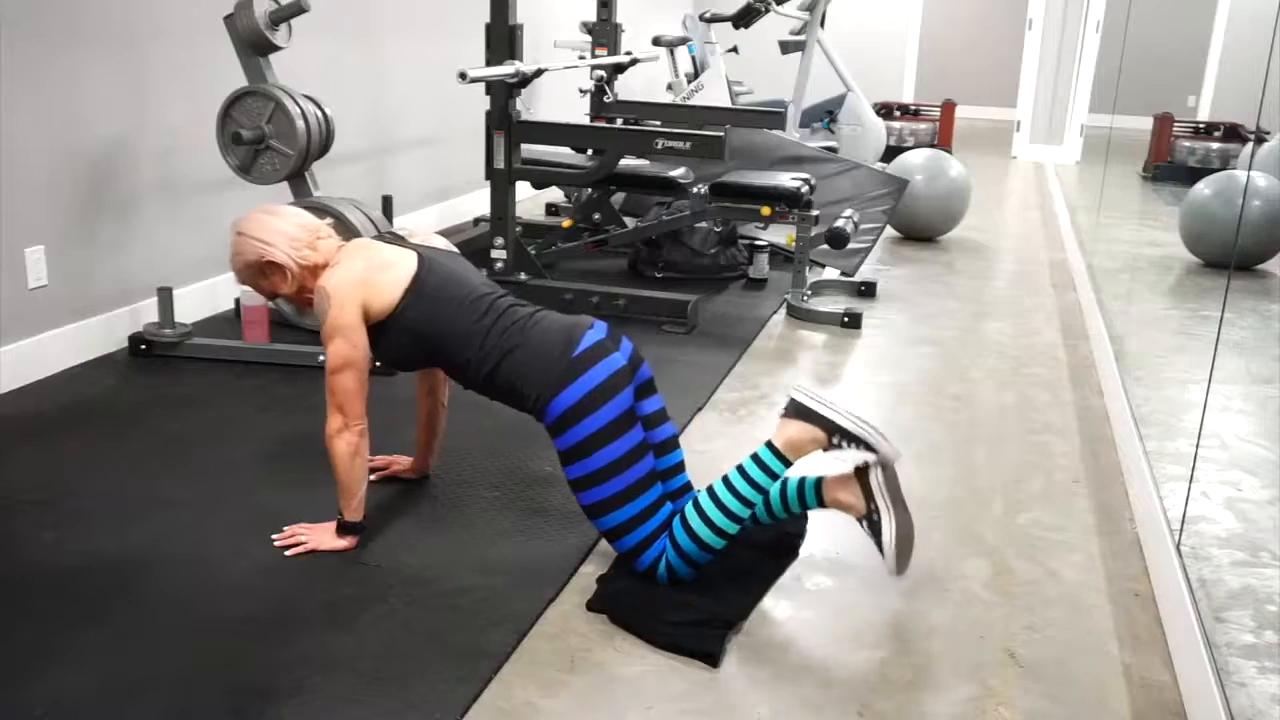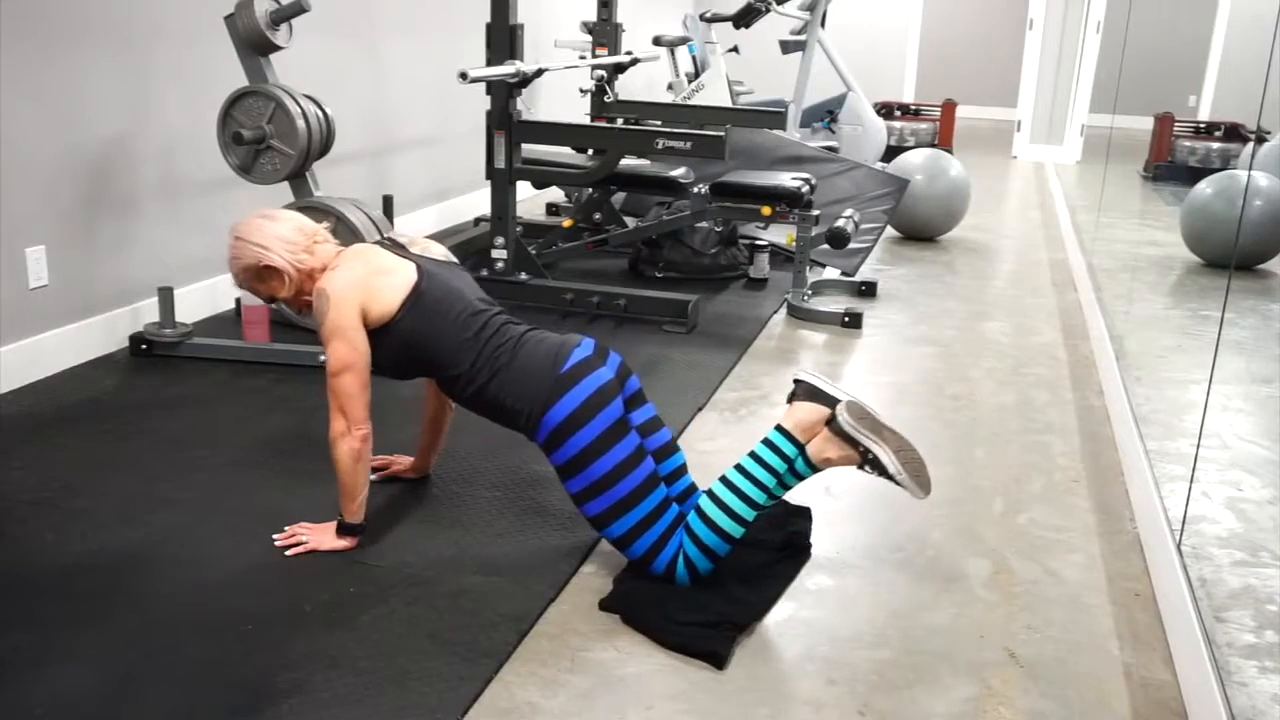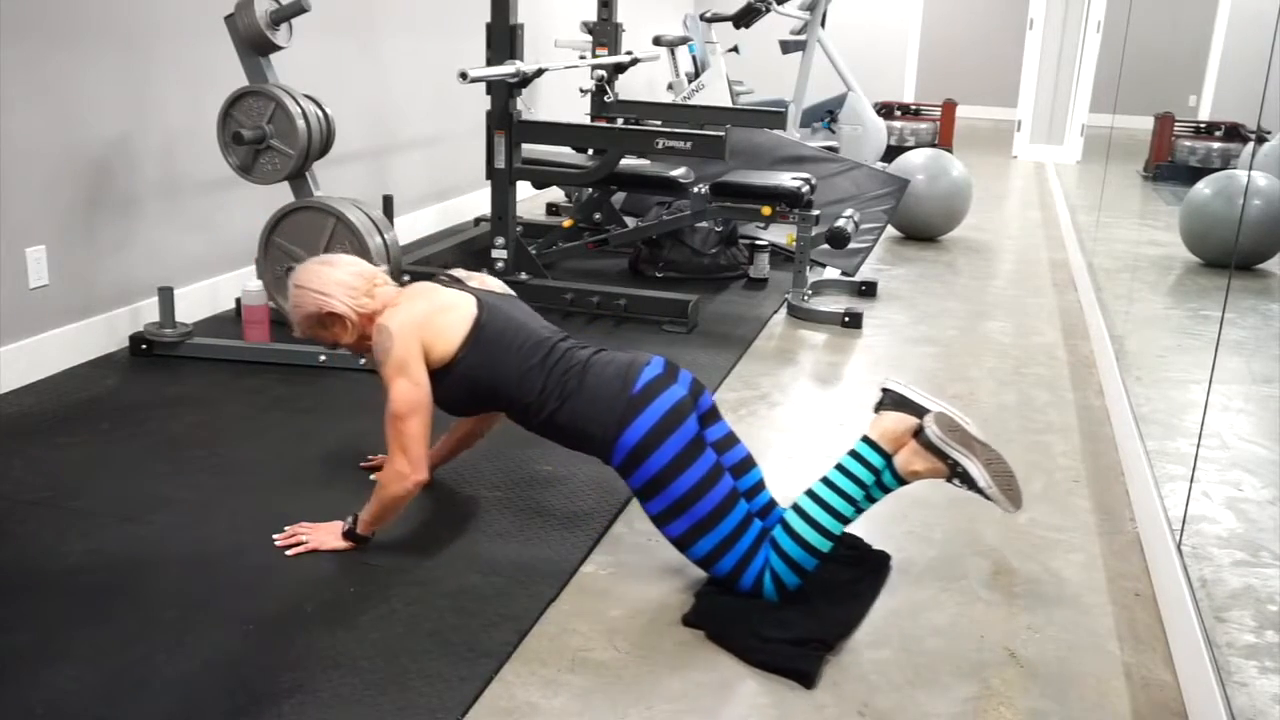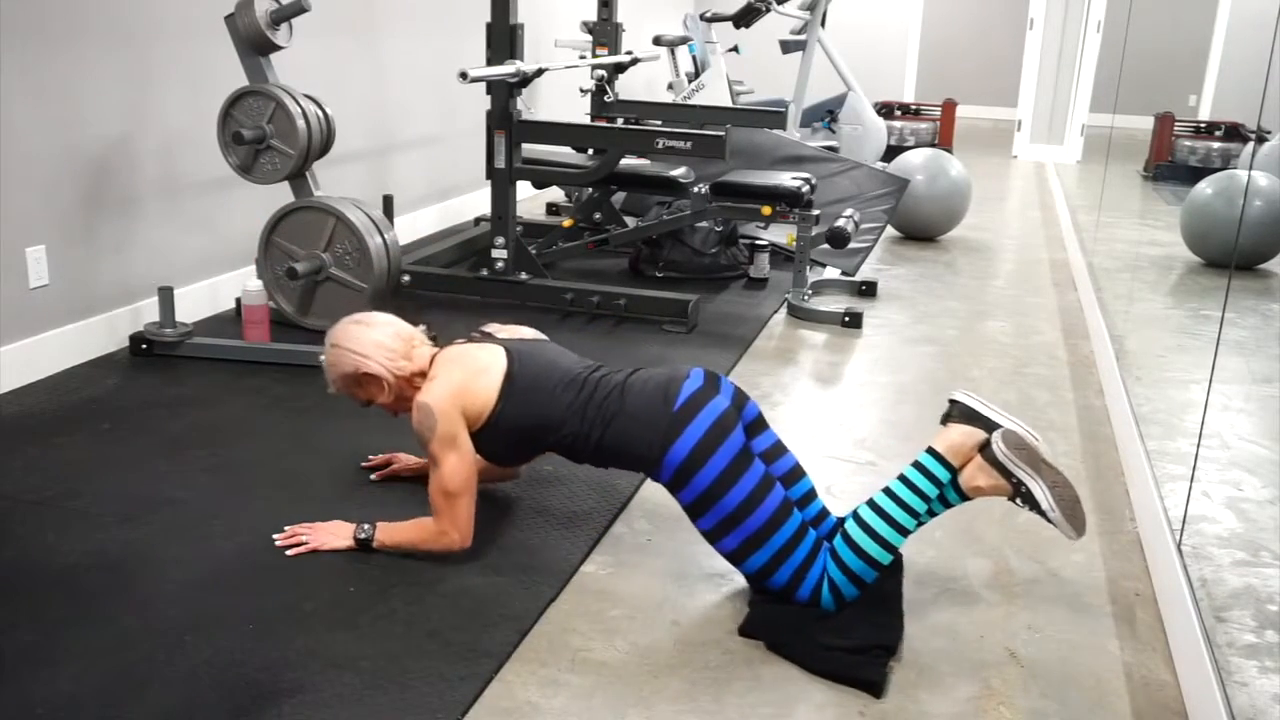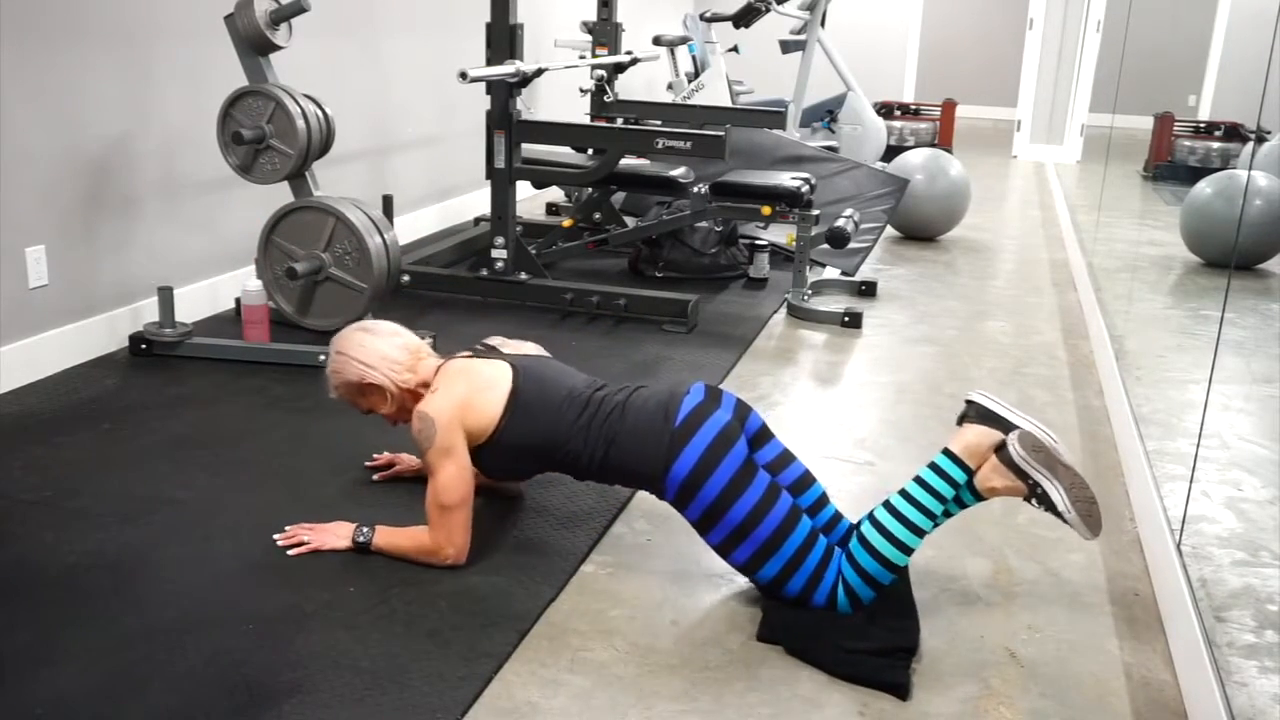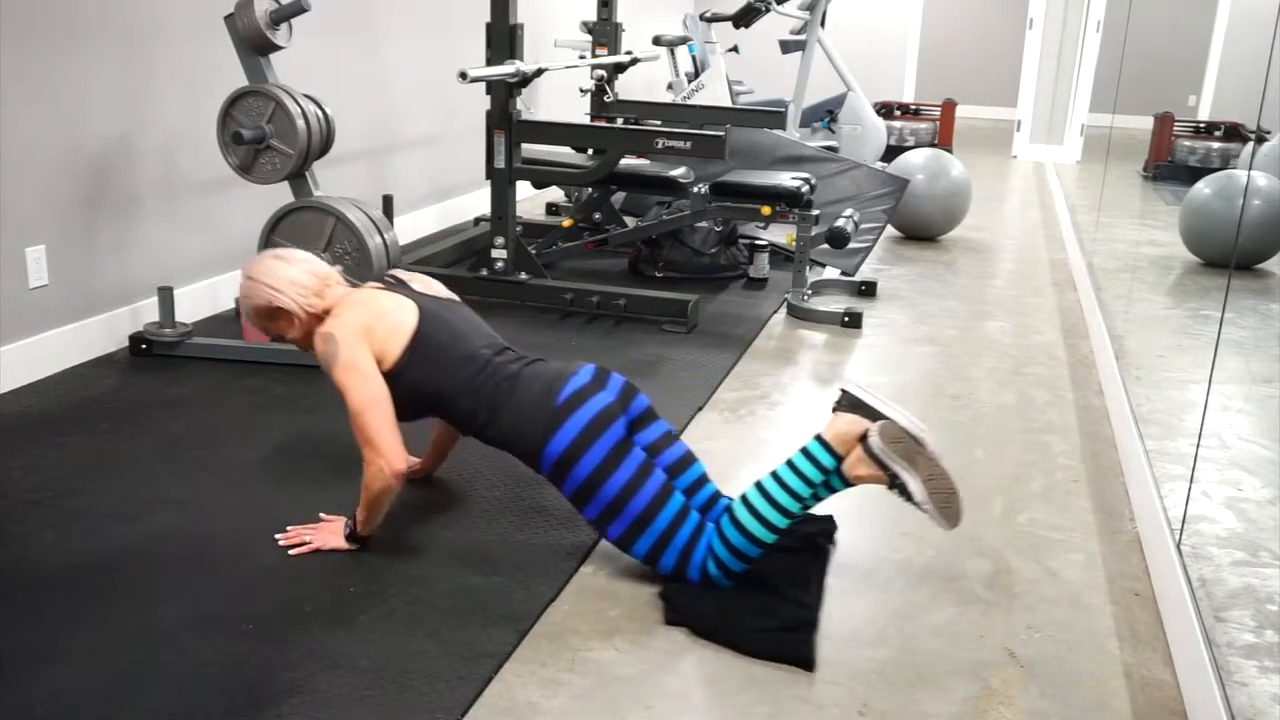
dt=0.7s
person 1, frame 1
left shoulder: (340, 287)
right shoulder: (399, 245)
left elbow: (345, 425)
left wrist: (346, 526)
right wrist: (421, 460)
left hip: (576, 388)
right hip: (604, 349)
left knee: (664, 559)
right knee: (675, 518)
left ankle: (795, 435)
right ankle: (849, 491)
person 1, frame 2
left shoulder: (338, 289)
right shoulder: (404, 247)
left elbow: (351, 431)
left wrist: (346, 526)
right wrist: (421, 461)
left hip: (565, 406)
right hip: (591, 367)
left knee: (681, 561)
right knee: (690, 519)
left ankle: (806, 429)
right ankle: (823, 436)
person 1, frame 3
left shoulder: (397, 328)
right shoulder: (456, 283)
left elbow: (403, 475)
left wrist: (353, 531)
right wrist: (430, 459)
left hip: (639, 427)
right hip: (662, 387)
left knee: (766, 575)
right knee: (771, 535)
left ankle: (894, 443)
right ankle: (901, 435)
person 1, frame 4
left shoulder: (435, 397)
right shoulder: (487, 340)
left elbow: (453, 533)
right elbow: (510, 452)
left wrist: (360, 533)
right wrist: (432, 462)
left hip: (688, 442)
right hip: (707, 400)
left knee: (824, 585)
right knee: (827, 549)
left ankle: (961, 457)
right ankle: (968, 452)
person 1, frame 5
left shoulder: (437, 412)
right shoulder: (489, 352)
left elbow: (448, 547)
left wrist: (358, 535)
right wrist: (432, 466)
left hip: (689, 457)
right hip: (710, 413)
left knee: (838, 588)
right knee: (840, 550)
left ankle: (976, 460)
right ankle: (979, 446)
person 1, frame 6
left shoulder: (339, 333)
right shoulder: (402, 282)
left elbow: (386, 463)
left wrist: (355, 532)
right wrist: (431, 463)
left hip: (571, 433)
right hip: (598, 391)
left knee: (711, 559)
right knee: (723, 525)
left ankle: (845, 445)
right ankle: (849, 436)
